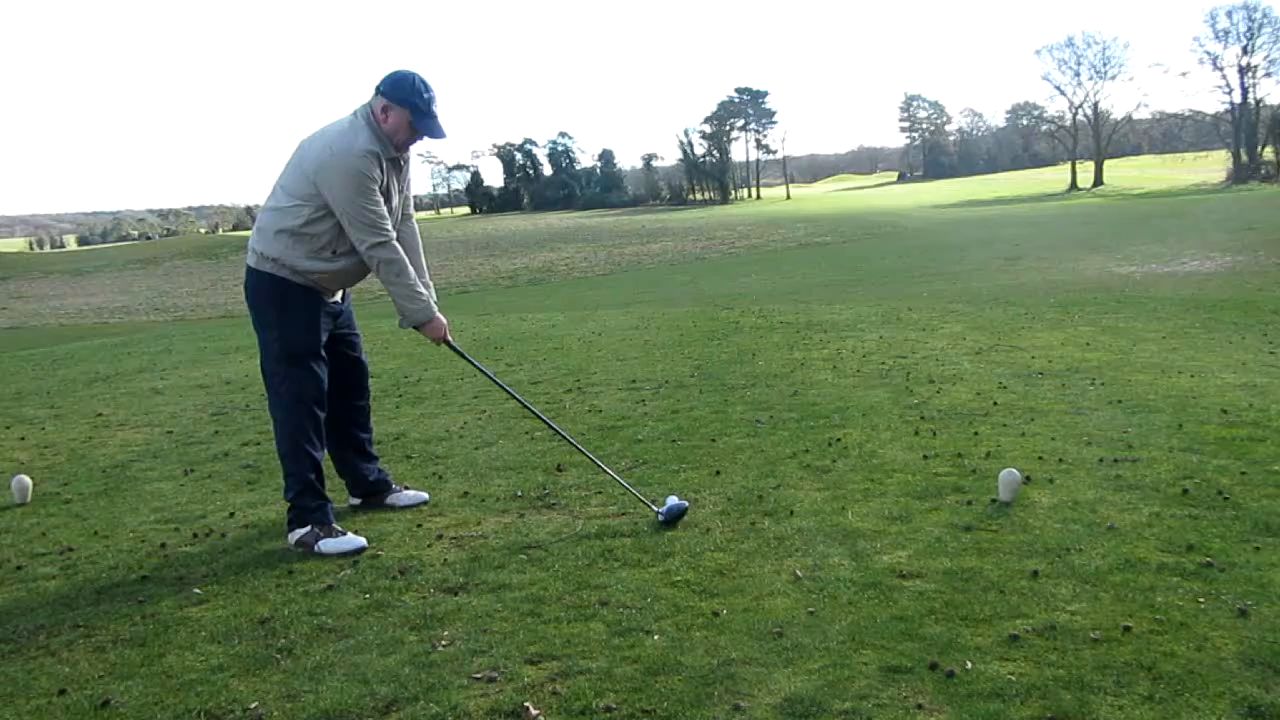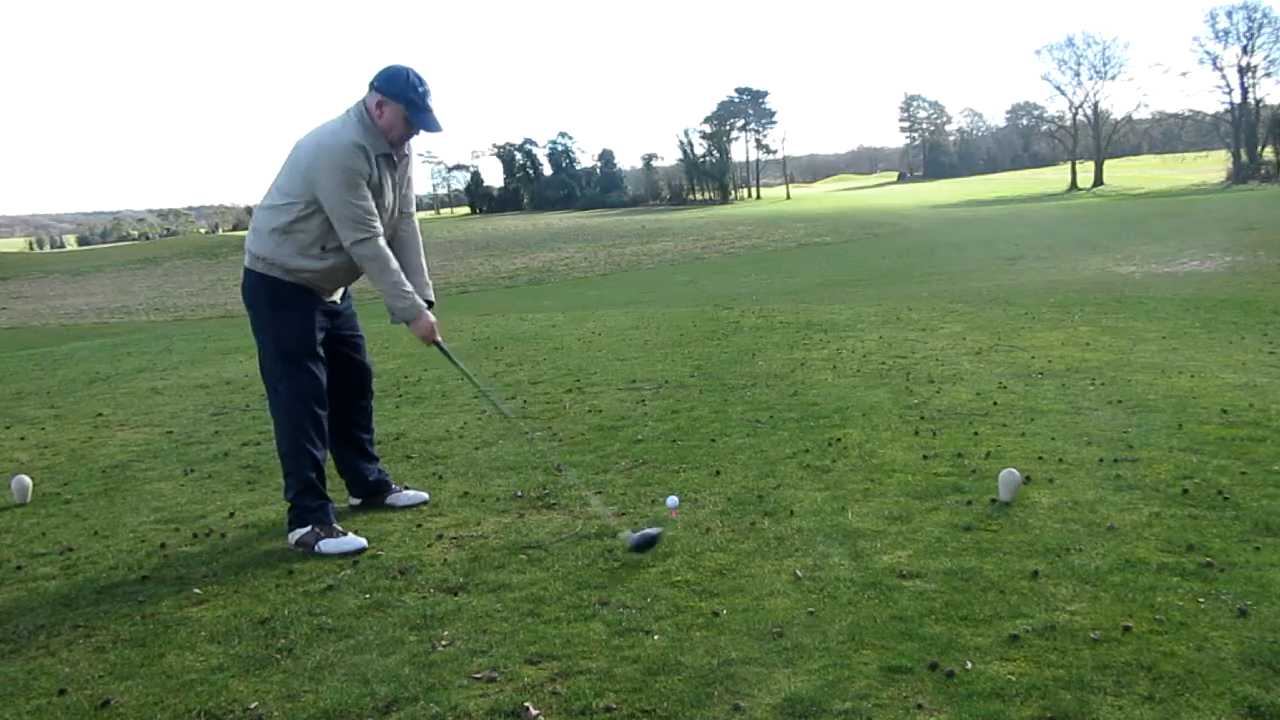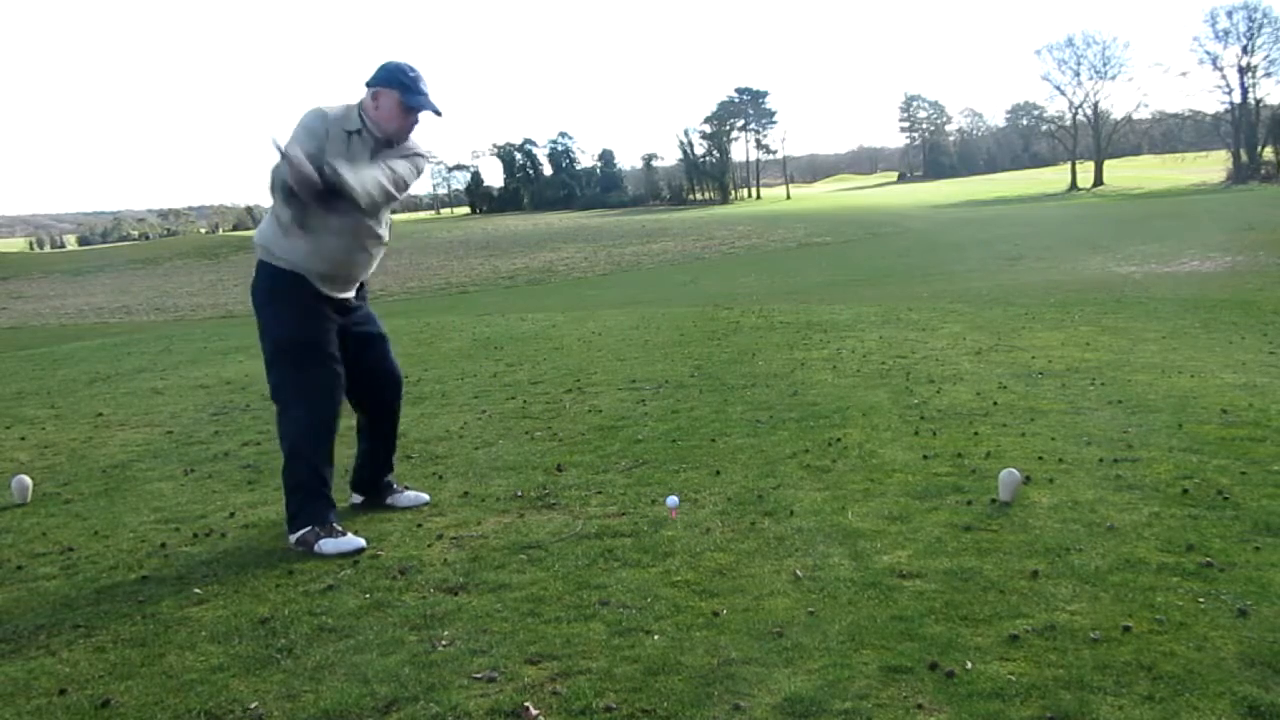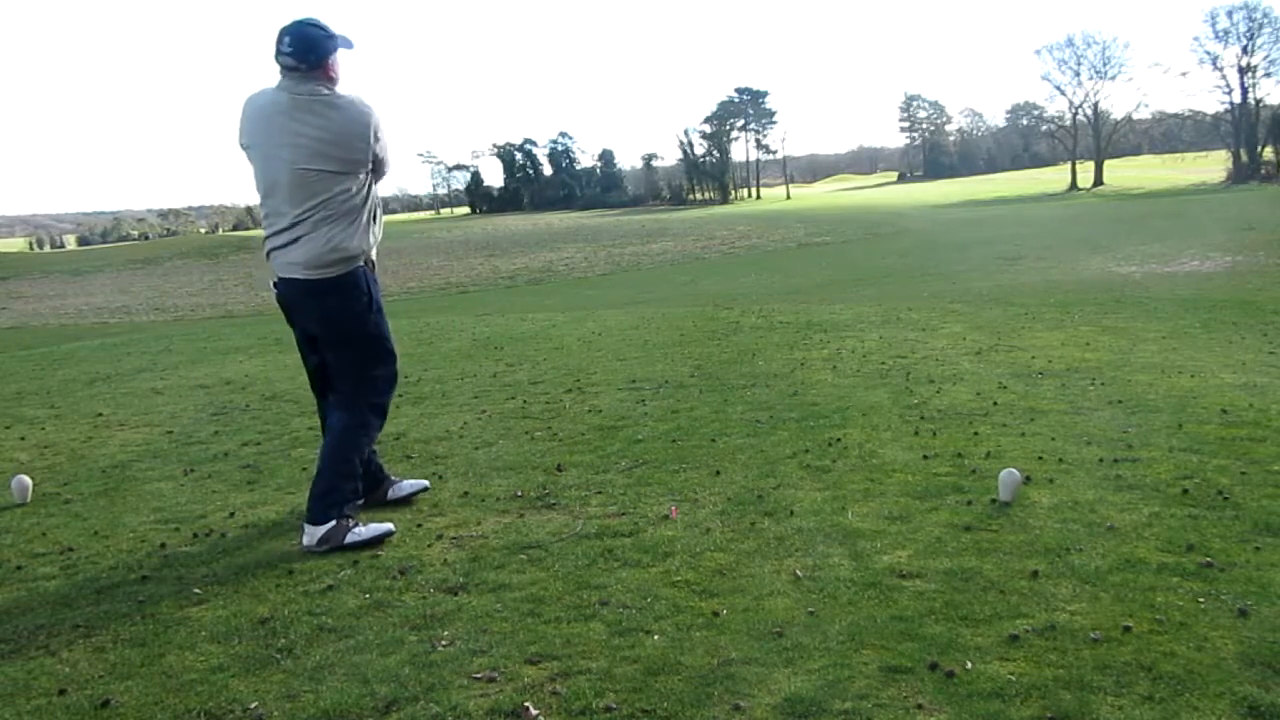
dt=0.7s
person 1, frame 1
left shoulder: (392, 150)
right shoulder: (349, 154)
left elbow: (403, 228)
right elbow: (379, 246)
left wrist: (425, 300)
right wrist: (421, 312)
left hip: (327, 284)
right hip: (284, 283)
left knee: (350, 384)
right knee: (301, 398)
left ankle: (368, 484)
right ankle: (308, 519)
person 1, frame 2
left shoulder: (395, 151)
right shoulder: (340, 149)
left elbow: (403, 225)
right elbow: (365, 241)
left wrist: (422, 295)
right wrist: (408, 308)
left hip: (327, 284)
right hip: (280, 283)
left knee: (352, 384)
right knee: (301, 398)
left ankle: (368, 483)
right ankle: (307, 519)
person 1, frame 3
left shoulder: (410, 157)
right shoulder: (327, 124)
left elbow: (373, 185)
right elbow: (291, 177)
left wrist: (334, 181)
right wrist: (296, 177)
left hip: (344, 289)
right hip: (287, 280)
left knee: (381, 386)
right knee: (311, 395)
left ankle: (373, 485)
right ankle: (308, 520)
person 1, frame 4
left shoulder: (254, 111)
right shoulder: (358, 117)
right elbow: (377, 170)
left hip: (289, 277)
right hip: (341, 275)
left knee: (337, 388)
right knee: (365, 389)
left ankle: (368, 482)
right ankle: (327, 518)
